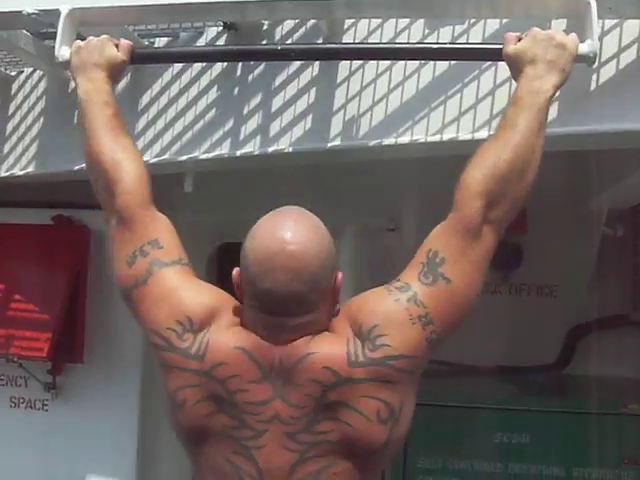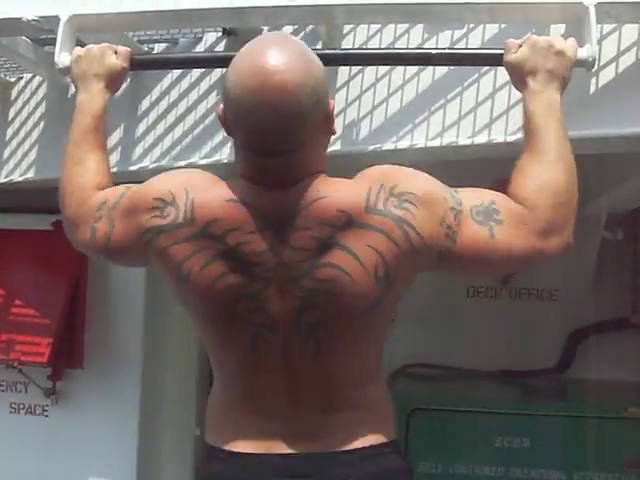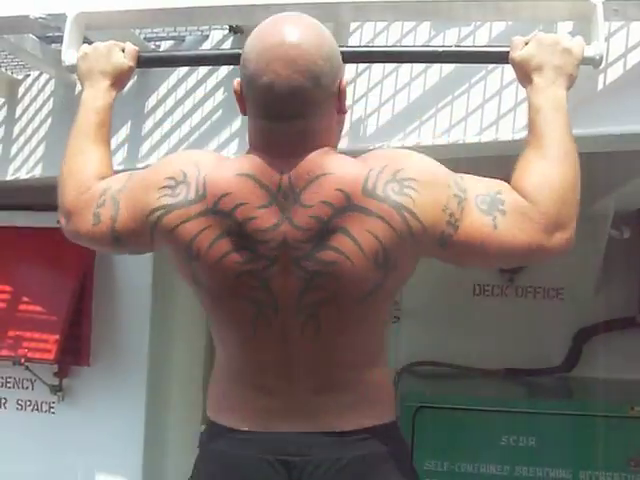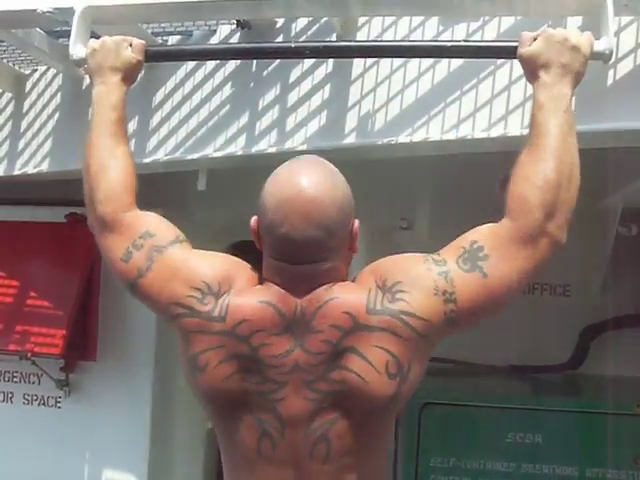
dt=0.5s
person 1, frame 1
left shoulder: (195, 343)
right shoulder: (380, 353)
left elbow: (126, 204)
right elbow: (481, 210)
left wrist: (94, 80)
right wrist: (537, 81)
person 1, frame 2
left shoulder: (179, 207)
right shoulder: (388, 206)
left elbow: (81, 217)
right elbow: (546, 226)
left wrist: (93, 91)
right wrist: (542, 90)
person 1, frame 3
left shoulder: (189, 189)
right shoulder: (391, 190)
left elbow: (77, 210)
right elbow: (549, 224)
left wrist: (98, 88)
right wrist: (549, 87)
person 1, frame 4
left shoulder: (212, 308)
right shoulder: (397, 311)
left elbow: (110, 215)
right elbow: (539, 225)
left wrist: (109, 82)
right wrist: (554, 83)
